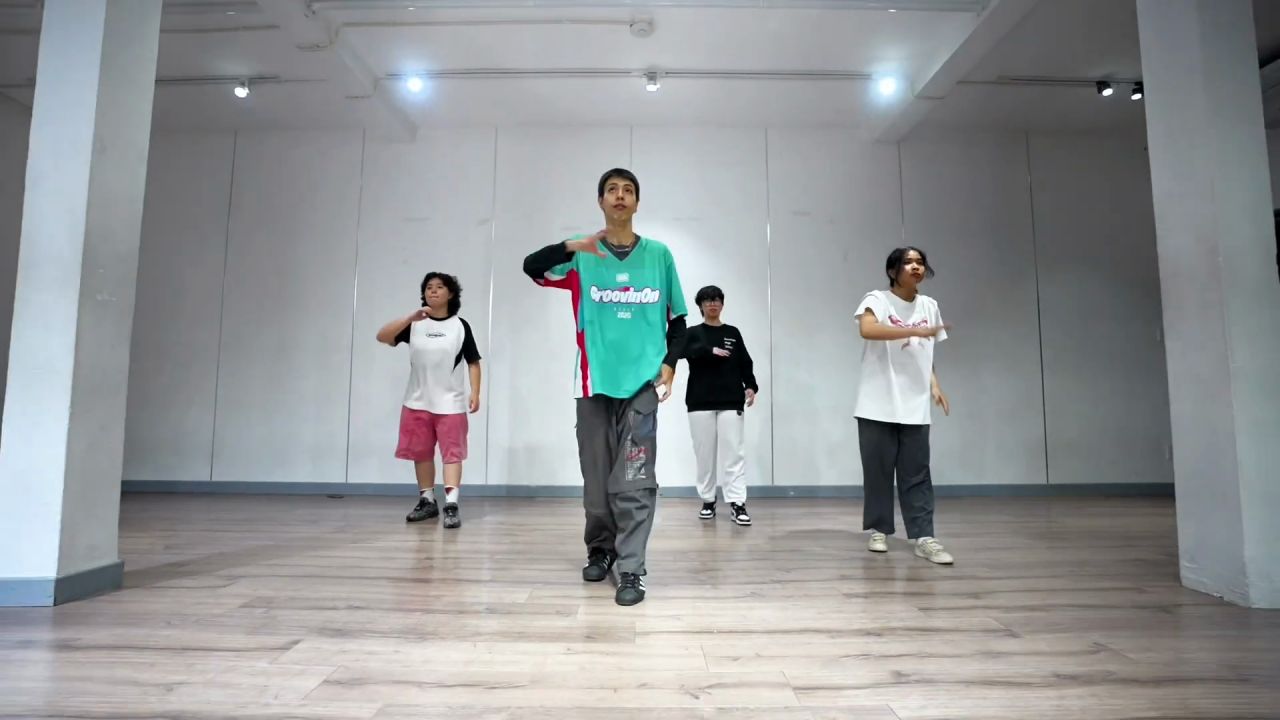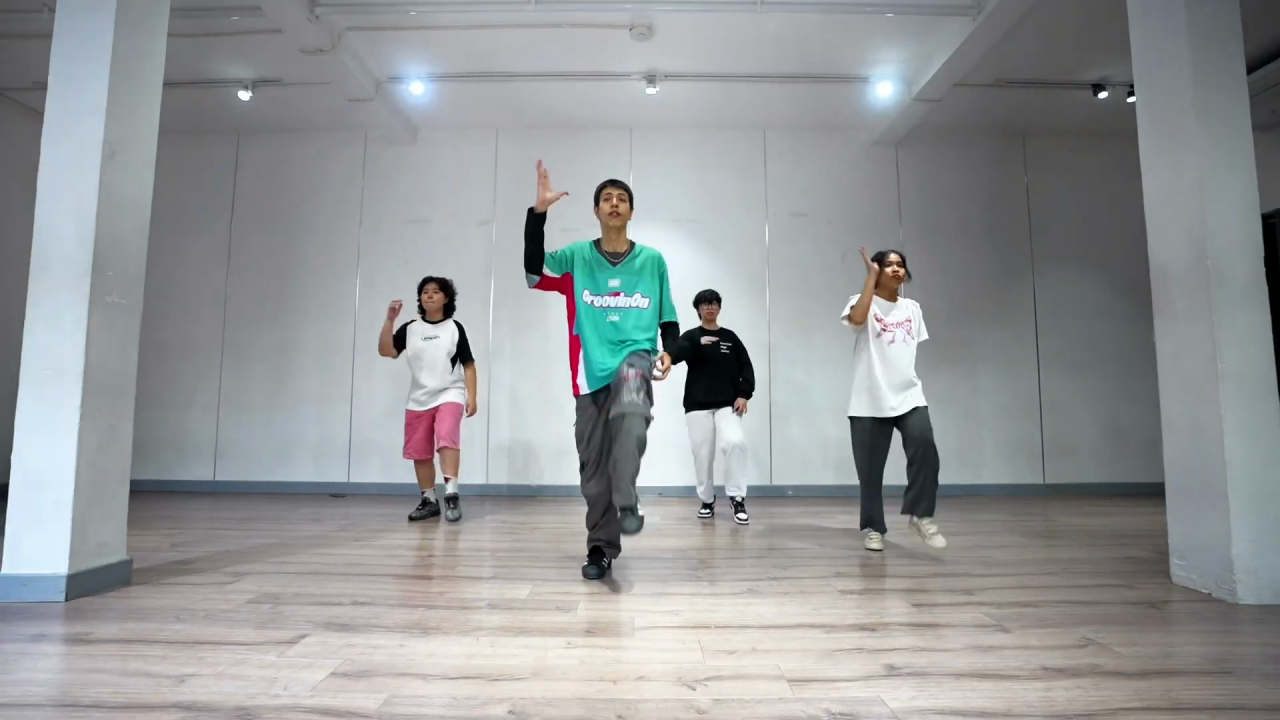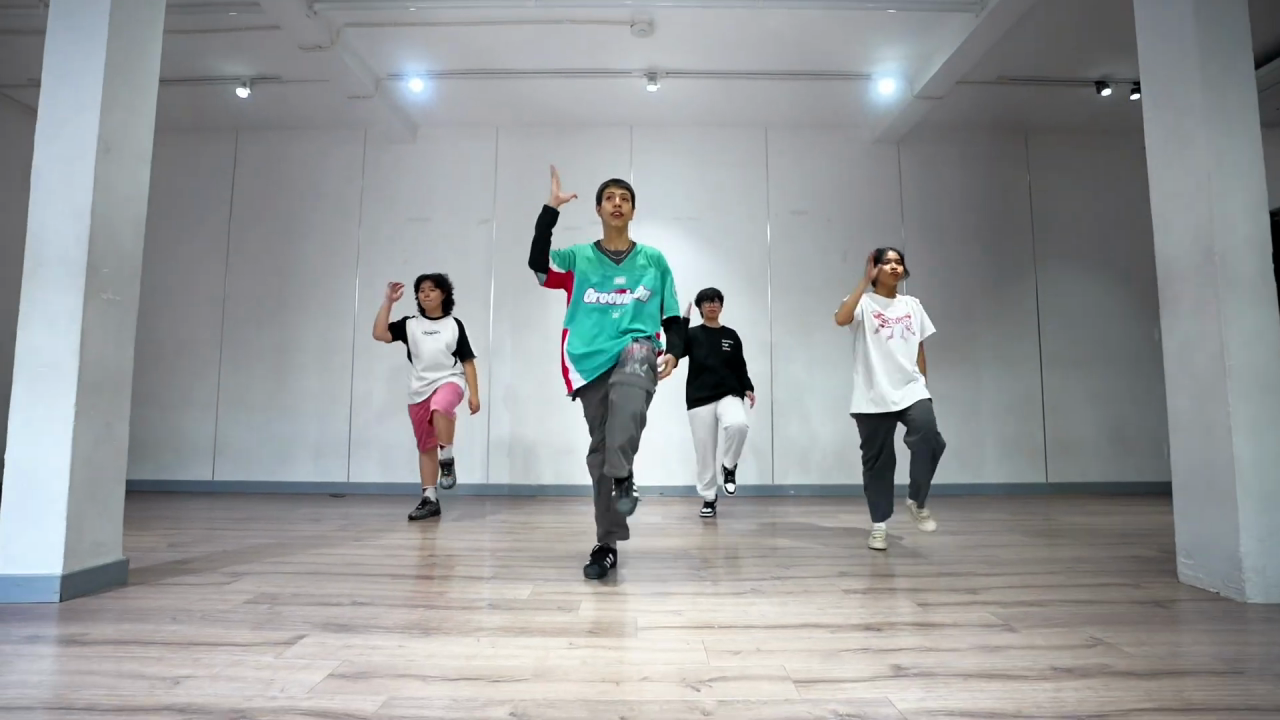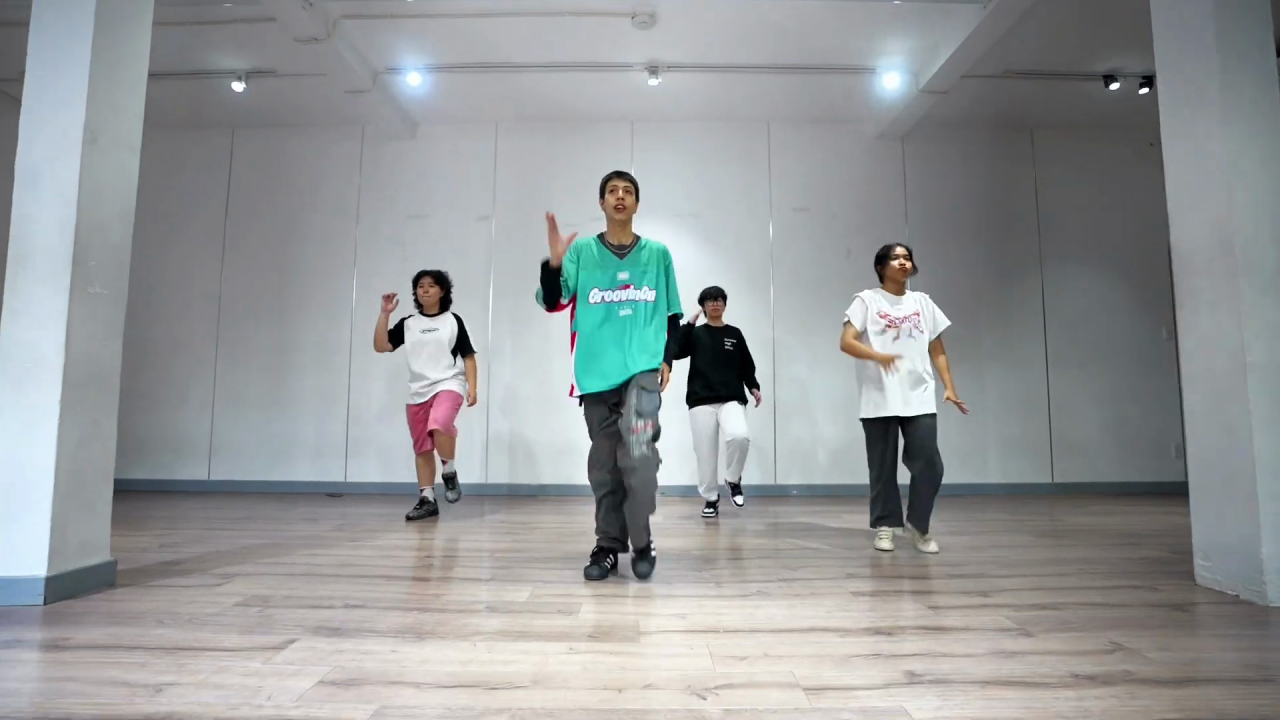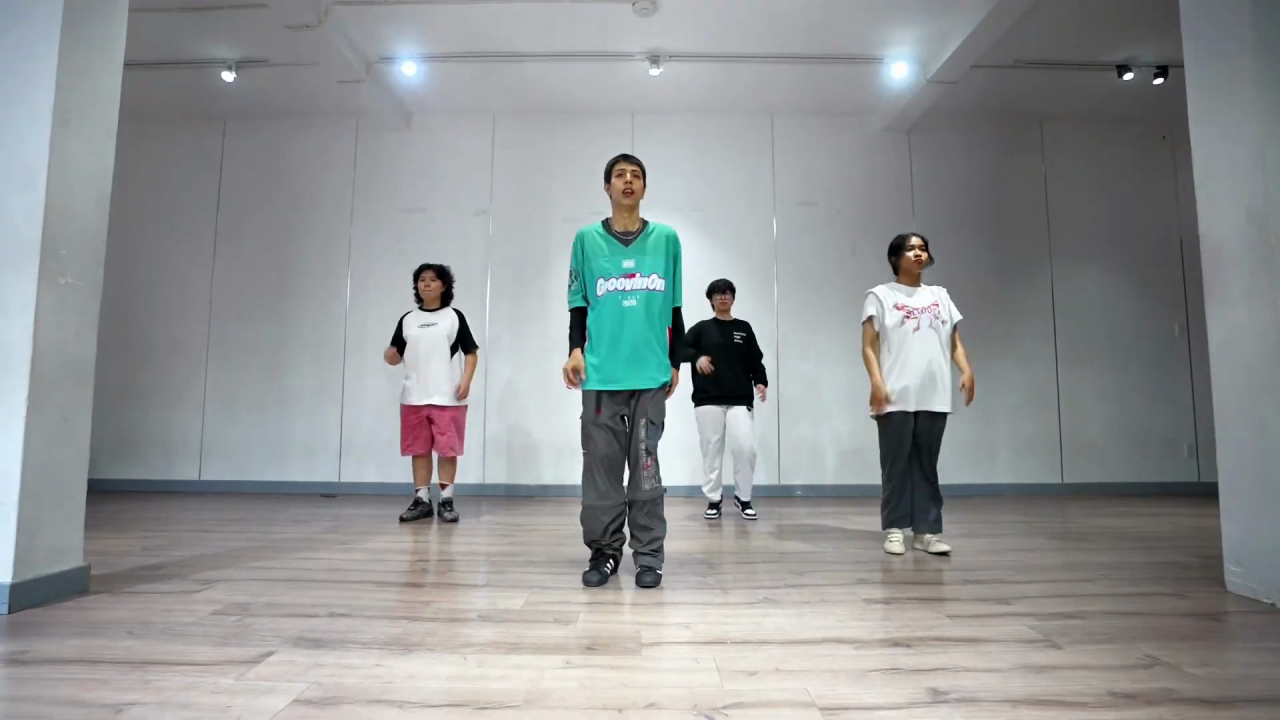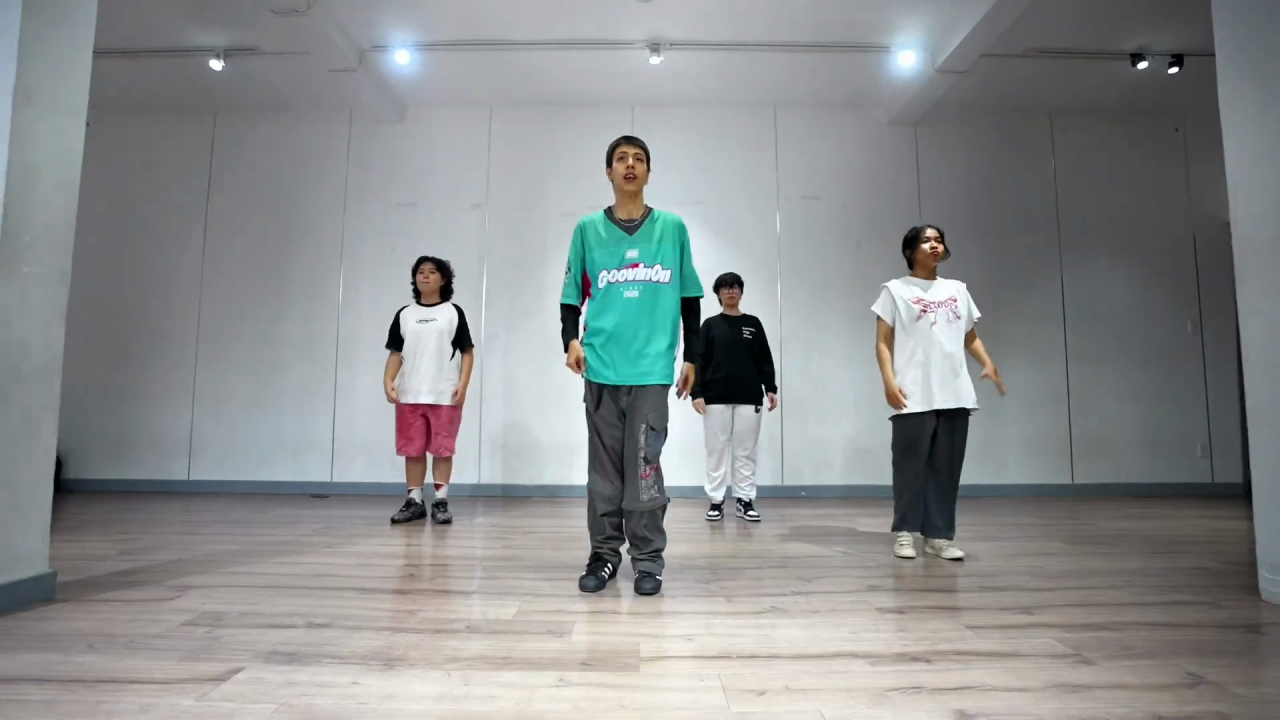
dt=0.2s
person 1, frame 1
left shoulder: (659, 254)
right shoulder: (580, 252)
left elbow: (677, 317)
right elbow: (531, 268)
left wrist: (670, 360)
right wrist: (570, 247)
left hip: (642, 378)
right hip: (595, 379)
left knee: (634, 478)
right knee: (597, 475)
left ankle: (632, 570)
right ankle: (602, 549)
person 1, frame 2
left shoulder: (652, 260)
right shoulder: (577, 256)
left elbow: (668, 320)
right elbow: (532, 272)
left wrist: (667, 351)
right wrist: (537, 211)
left hip: (634, 358)
right hip: (591, 372)
left knee: (629, 417)
right knee: (594, 463)
left ankle: (628, 504)
right ankle: (601, 546)
person 1, frame 3
left shoulder: (654, 259)
right shoulder: (579, 257)
left elbow: (672, 314)
right elbow: (538, 267)
left wrist: (673, 349)
right wrist: (551, 208)
left hip: (637, 347)
right hip: (591, 363)
left knee: (628, 385)
right knee: (602, 451)
left ankle: (623, 478)
right ankle: (607, 543)
person 1, frame 4
left shoulder: (658, 254)
right shoulder: (581, 251)
left elbow: (673, 314)
right elbow: (552, 301)
left wrist: (668, 360)
right wrist: (553, 261)
left hip: (643, 367)
right hip: (597, 371)
left knee: (638, 452)
right knee: (604, 462)
left ankle: (641, 544)
right ankle: (608, 545)
person 1, frame 5
left shoulder: (666, 239)
right shoulder: (587, 240)
left elbow: (675, 308)
right elbow: (577, 303)
left wrist: (675, 361)
right wrist: (575, 349)
left hip: (650, 370)
right hip: (601, 371)
left knee: (645, 463)
right knee: (601, 463)
left ankle: (649, 554)
right ankle: (605, 550)
person 1, frame 6
left shoulder: (673, 227)
right shoulder: (588, 229)
left elbow: (689, 296)
right elbow: (572, 294)
left wrist: (691, 356)
right wrist: (571, 339)
left hip: (653, 365)
right hip: (602, 363)
left knee: (644, 464)
right knee: (603, 464)
left ankle: (648, 560)
right ankle: (603, 553)
person 2, frame 1
left shoulder: (929, 306)
right shoulder: (877, 300)
right elbow: (867, 330)
left wrist: (934, 384)
right wrist: (913, 332)
left hip: (915, 406)
right hip: (878, 405)
left knee: (916, 472)
right knee: (878, 470)
left ankle: (924, 538)
right ankle: (878, 530)
person 2, frame 2
left shoulder: (912, 308)
right shoulder: (865, 301)
right elbow: (857, 318)
right wrist: (870, 276)
left hip: (908, 397)
right hip: (869, 401)
left knee: (924, 451)
right knee: (870, 468)
left ankle: (921, 516)
right ankle: (872, 529)
person 2, frame 3
left shoulder: (913, 305)
right shoulder: (863, 301)
right elbow: (841, 318)
left wrist: (924, 386)
right wrist: (864, 282)
left hip: (911, 389)
right hip: (873, 396)
left knee: (928, 438)
right knee: (878, 460)
left ankle: (917, 501)
right ankle: (878, 524)
person 2, frame 4
left shoulder: (923, 302)
right shoulder: (867, 300)
left elbow: (937, 349)
right elbow: (846, 342)
left wrist: (950, 388)
right wrist: (878, 356)
left hip: (920, 398)
right hip: (880, 400)
left knee: (927, 462)
right knee: (883, 466)
left ankle: (918, 524)
right ankle: (885, 526)
person 2, frame 5
left shoulder: (939, 295)
right shoulder: (881, 295)
left elbow: (953, 340)
right elbow: (869, 345)
left wrist: (966, 371)
right wrist: (876, 383)
left hip: (934, 395)
right hip: (895, 396)
left knee: (926, 464)
right knee: (896, 464)
left ankle: (927, 530)
right ankle: (895, 528)
person 2, frame 6
left shoulder: (958, 290)
right shoulder: (895, 290)
left elbow: (971, 338)
right elbow: (883, 342)
left wrist: (989, 364)
right wrist: (889, 380)
left hip: (955, 393)
right hip: (914, 394)
left knee: (946, 466)
right knee: (911, 464)
left ankle: (938, 535)
right ankle: (905, 532)
person 3, frame 1
left shoulder: (461, 326)
right shoulder: (413, 325)
left elbow: (473, 362)
right elbow: (382, 337)
left wrist: (475, 393)
right wrist: (412, 317)
left hip: (451, 403)
right hip: (417, 402)
left knee: (452, 453)
right knee: (420, 454)
left ankle: (451, 505)
right ankle: (427, 501)
person 3, frame 2
left shoulder: (455, 328)
right shoulder: (409, 329)
left elbow: (468, 365)
right elbow: (386, 351)
left wrist: (472, 396)
right wrist: (390, 320)
left hip: (449, 396)
right hip: (419, 402)
left knee: (447, 441)
right knee: (420, 454)
left ankle: (451, 496)
right ankle: (429, 501)
person 3, frame 3
left shoulder: (455, 325)
right shoulder: (409, 324)
left elbow: (468, 361)
right elbow: (379, 334)
left wrist: (474, 393)
right wrist: (388, 302)
left hip: (448, 382)
right hip: (419, 392)
left knee: (440, 409)
right knee: (426, 446)
left ankle: (447, 460)
right ankle: (429, 499)
person 3, frame 4
left shoulder: (453, 321)
right shoulder: (407, 324)
left elbow: (468, 357)
right elbow: (380, 346)
left wrist: (472, 386)
right wrist: (385, 313)
left hip: (448, 385)
right hip: (418, 394)
left knee: (439, 425)
right knee: (422, 447)
left ankle: (449, 472)
right ankle: (427, 499)
person 3, frame 5
left shoulder: (454, 317)
right shoulder: (407, 320)
left elbow: (471, 353)
right elbow: (395, 357)
left wrist: (466, 380)
right wrist: (391, 355)
left hip: (448, 396)
right hip: (414, 396)
left knee: (447, 449)
right knee: (418, 449)
left ankle: (447, 501)
right ankle: (421, 500)
person 3, frame 6
left shoulder: (454, 312)
right shoulder: (404, 314)
left elbow: (467, 352)
right elbow: (395, 353)
left wrist: (463, 385)
right wrist: (389, 381)
left hip: (445, 395)
right hip: (410, 395)
left knee: (443, 449)
right knee: (412, 449)
left ankle: (440, 502)
right ankle: (414, 502)
person 4, frame 1
left shoulder: (733, 333)
right shoulder: (693, 333)
left elbow: (745, 364)
left wrist: (751, 386)
right wrist: (709, 351)
left hip: (731, 403)
right hip: (701, 404)
left knee: (734, 454)
right knee: (704, 455)
left ankle: (737, 503)
right ankle: (708, 501)
person 4, frame 2
left shoulder: (730, 337)
right shoulder: (691, 337)
left elbow: (746, 366)
right elbow: (674, 356)
left wrist: (745, 394)
right wrist: (698, 343)
left hip: (727, 404)
right hip: (698, 405)
left knee: (735, 444)
right knee: (702, 456)
left ankle: (737, 500)
right ankle: (707, 500)
person 4, frame 3
left shoulder: (731, 335)
right shoulder: (692, 334)
left elbow: (740, 366)
left wrist: (747, 390)
right wrist: (683, 322)
left hip: (729, 396)
right hip: (700, 399)
left knee: (738, 425)
right knee: (704, 452)
left ankle: (729, 468)
right ankle: (708, 498)
person 4, frame 4
left shoulder: (735, 334)
right shoulder: (695, 334)
left elbow: (747, 365)
right elbow: (675, 353)
left wrist: (754, 387)
right wrist: (688, 326)
left hip: (732, 399)
right hip: (701, 401)
left knee: (740, 436)
right knee: (705, 454)
left ankle: (734, 480)
right ankle: (710, 499)
person 4, frame 5
left shoulder: (744, 328)
right shoulder: (703, 328)
left elbow: (755, 360)
left wrist: (761, 382)
right wrist: (696, 358)
left hip: (740, 400)
right hip: (708, 400)
left knee: (746, 449)
right knee: (711, 452)
left ankle: (743, 498)
right ankle: (713, 500)
person 4, frame 6
left shoulder: (753, 324)
right shoulder: (711, 324)
left elbow: (765, 360)
right elbow: (698, 360)
left wrist: (771, 389)
right wrist: (697, 392)
left hip: (749, 399)
right hip: (716, 399)
left knee: (745, 451)
right knee: (716, 450)
left ankle: (745, 500)
right ankle: (715, 501)
